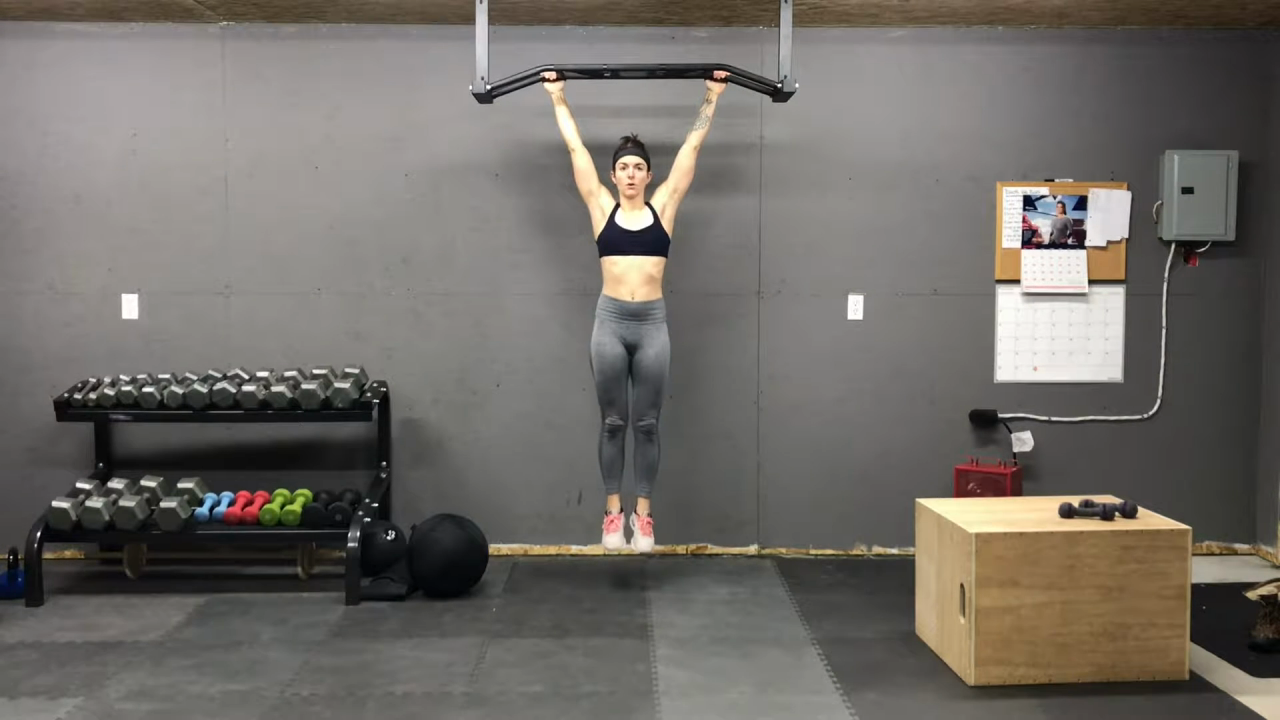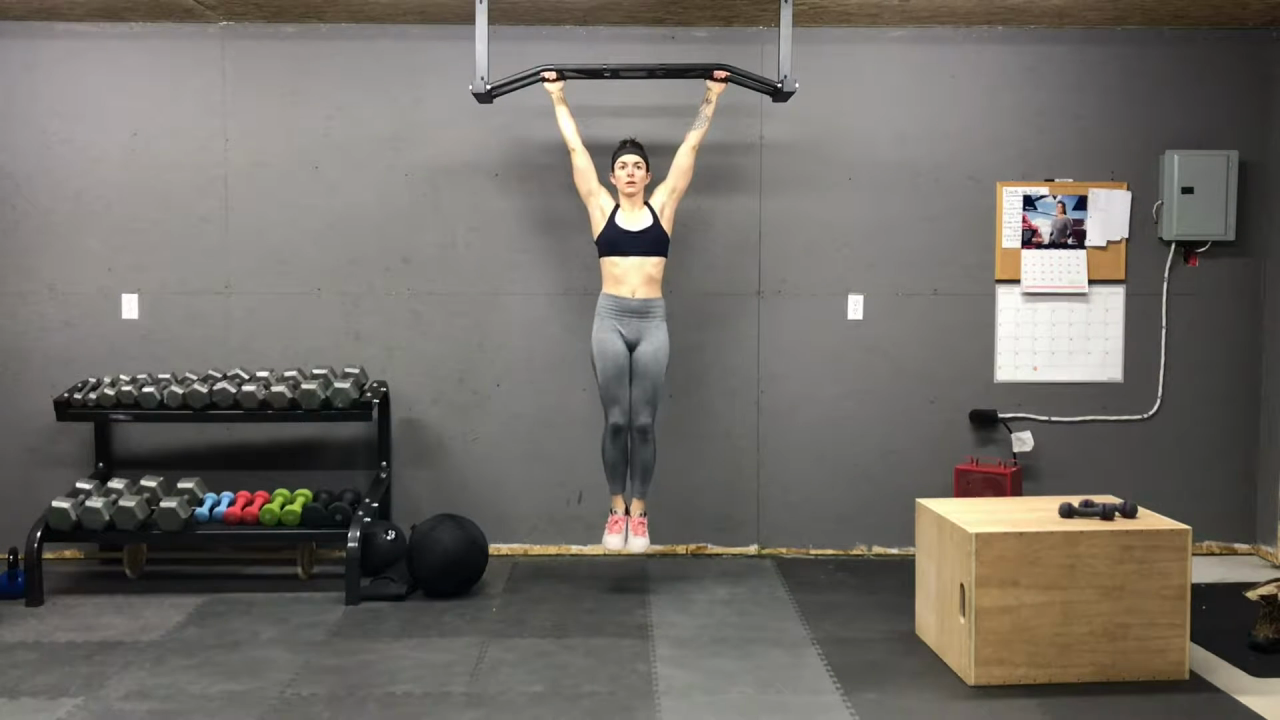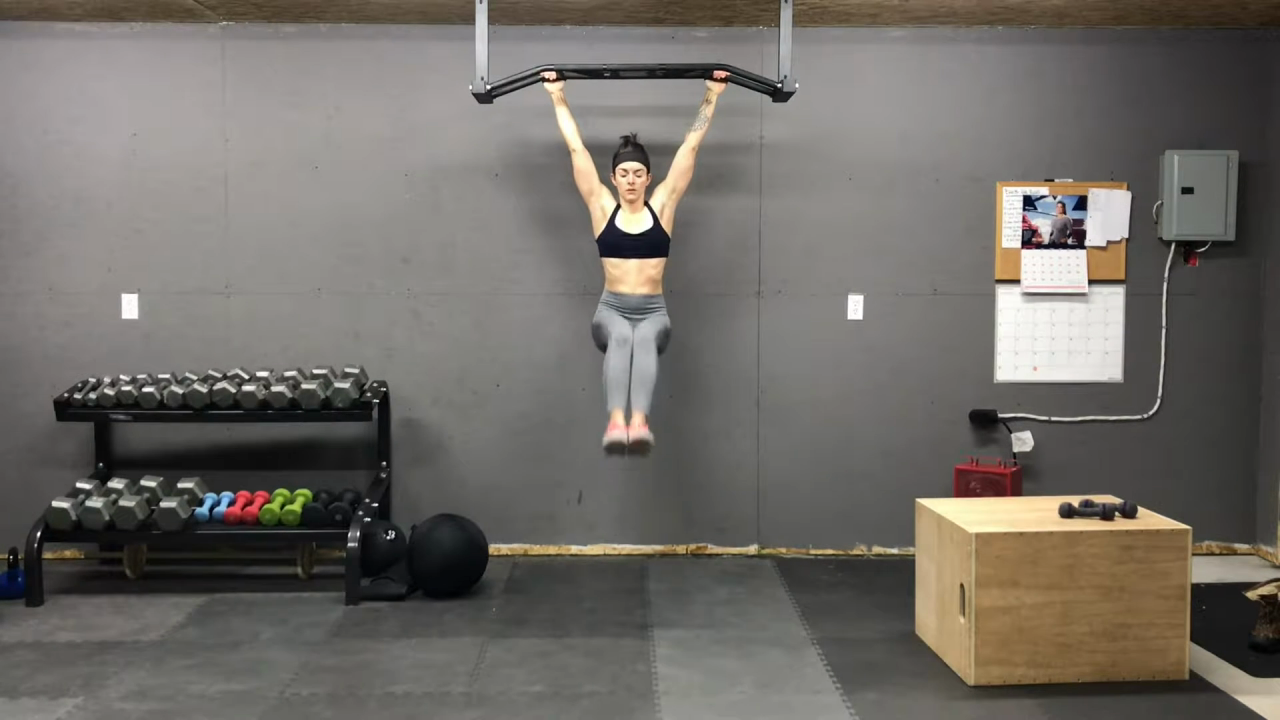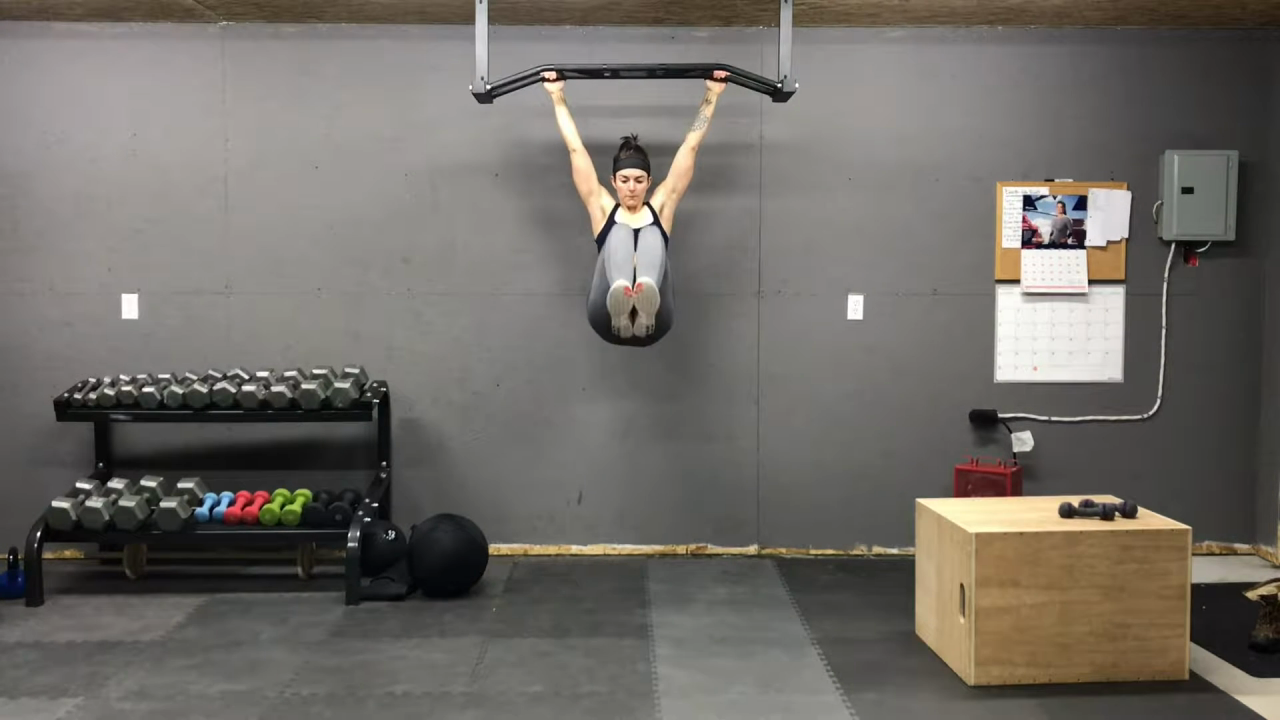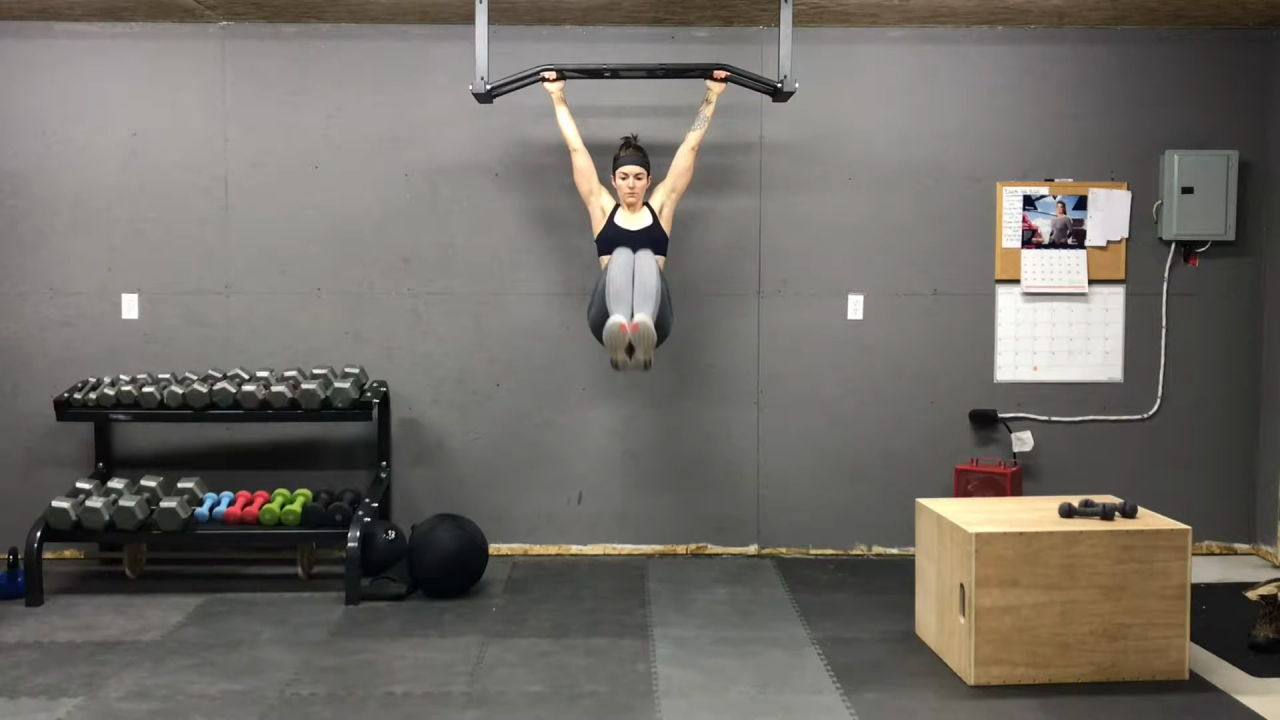
dt=0.5s
person 1, frame 1
left shoulder: (663, 206)
right shoulder: (602, 208)
left elbow: (692, 146)
right elbow: (575, 147)
left wrist: (712, 96)
right wrist: (557, 97)
left hip: (652, 324)
right hip: (610, 322)
left knee: (646, 424)
right knee: (613, 422)
left ankle: (643, 512)
right ankle: (613, 511)
person 1, frame 2
left shoulder: (662, 205)
right shoulder: (600, 207)
left elbow: (690, 147)
right elbow: (575, 148)
left wrist: (711, 97)
right wrist: (558, 97)
left hip: (651, 322)
right hip: (610, 319)
left knee: (643, 423)
right knee: (616, 421)
left ankle: (639, 512)
right ankle: (617, 510)
person 1, frame 3
left shoulder: (661, 204)
right shoulder: (603, 206)
left elbow: (690, 146)
right elbow: (576, 148)
left wrist: (711, 97)
right wrist: (558, 97)
left hip: (653, 313)
right hip: (612, 311)
left knee: (645, 341)
right knee: (621, 338)
left ankle: (640, 422)
right ankle: (617, 420)
person 1, frame 4
left shoulder: (661, 206)
right shoulder: (602, 208)
left elbow: (690, 146)
right elbow: (575, 148)
left wrist: (711, 95)
right wrist: (558, 97)
left hip: (655, 319)
right hip: (606, 315)
left knee: (650, 237)
right knee: (620, 235)
left ankle: (645, 303)
right ankle: (620, 304)
person 1, frame 5
left shoulder: (661, 204)
right shoulder: (601, 205)
left elbow: (690, 146)
right elbow: (576, 147)
left wrist: (710, 96)
right wrist: (558, 96)
left hip: (653, 314)
right hip: (608, 314)
left knee: (644, 263)
right knee: (621, 258)
left ankle: (642, 331)
right ankle: (618, 329)
